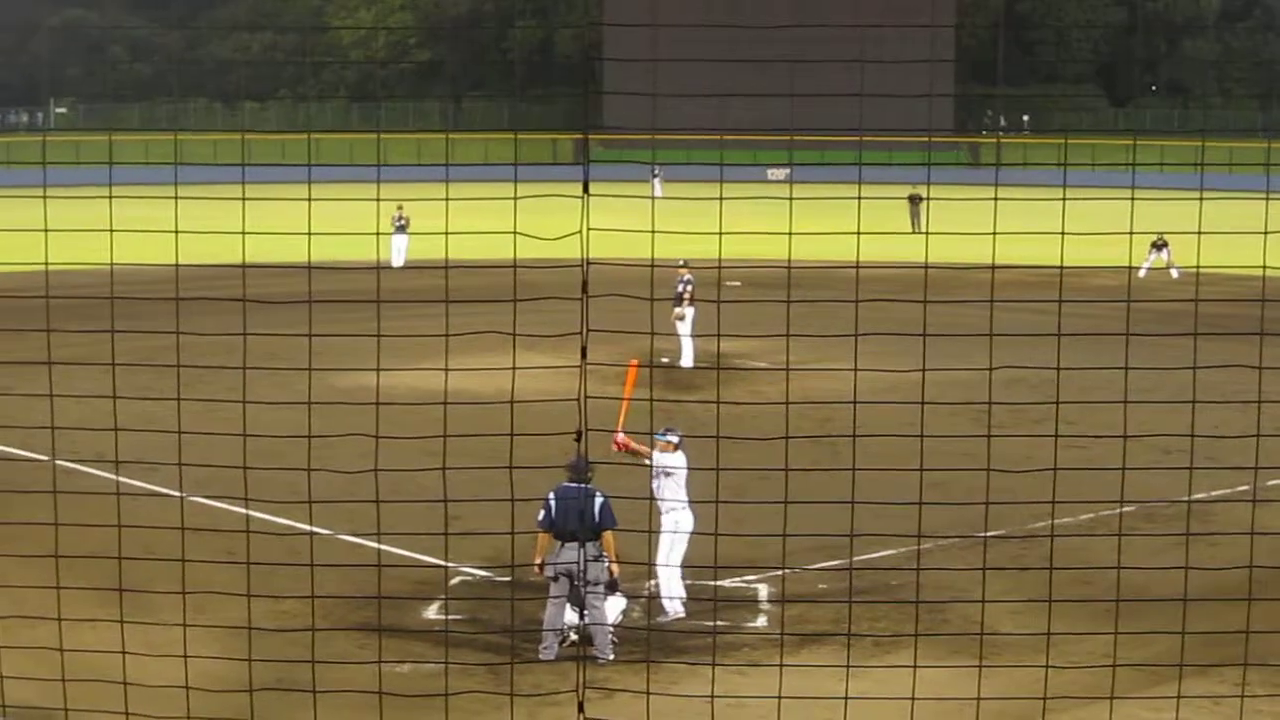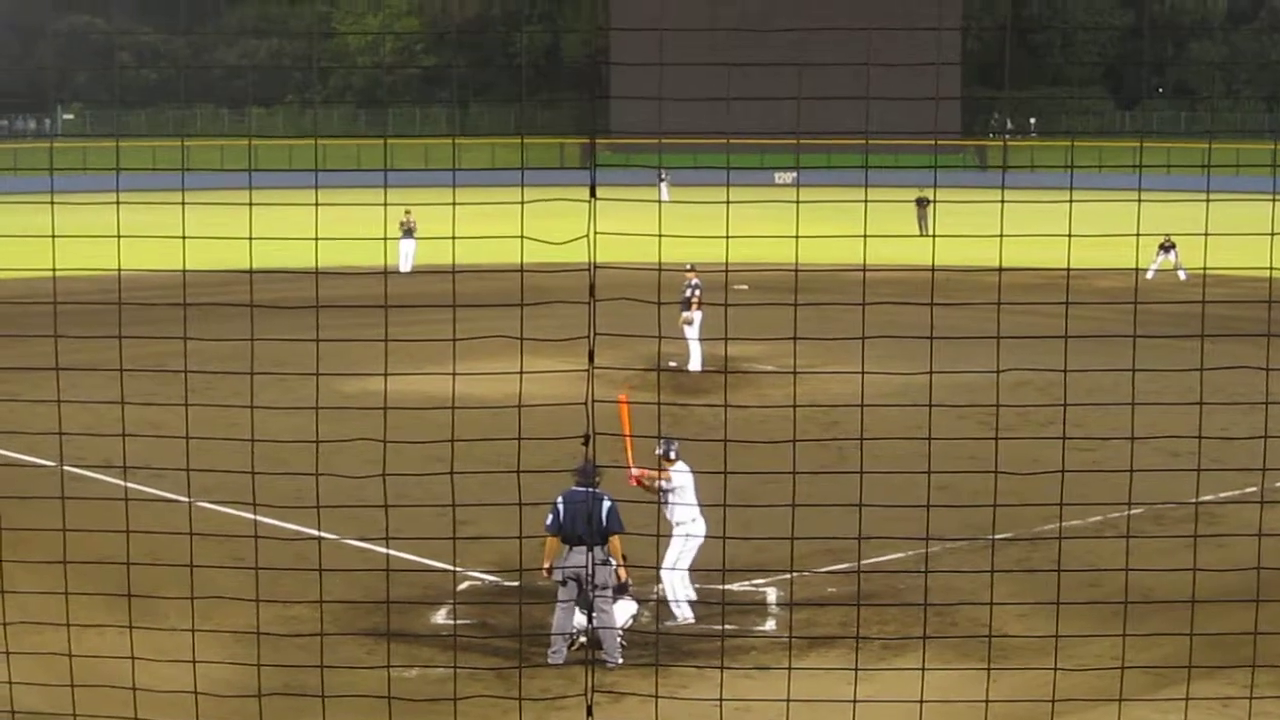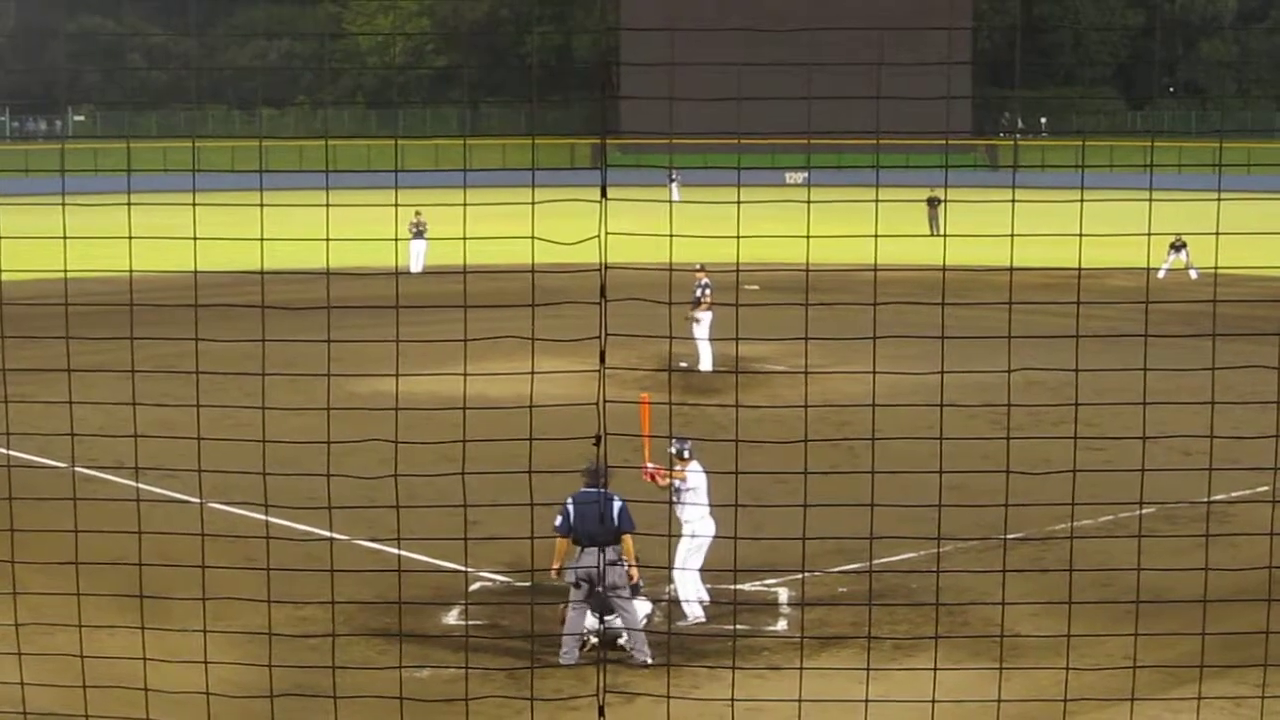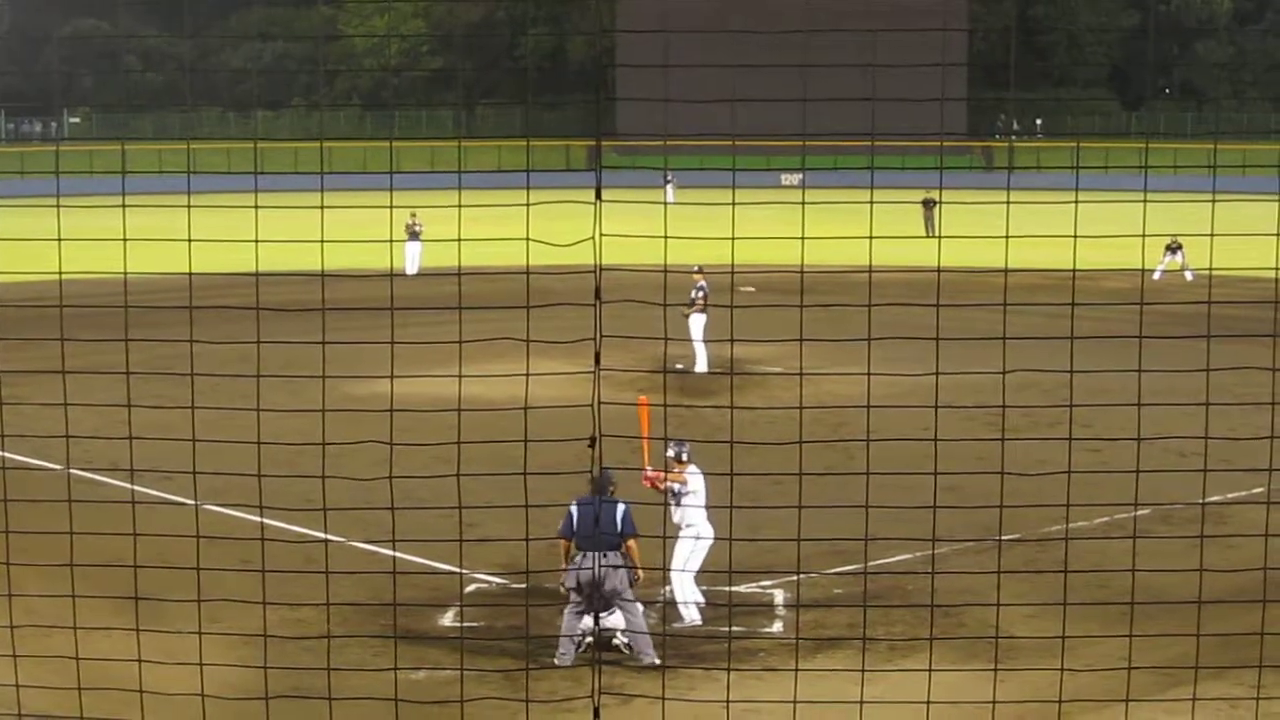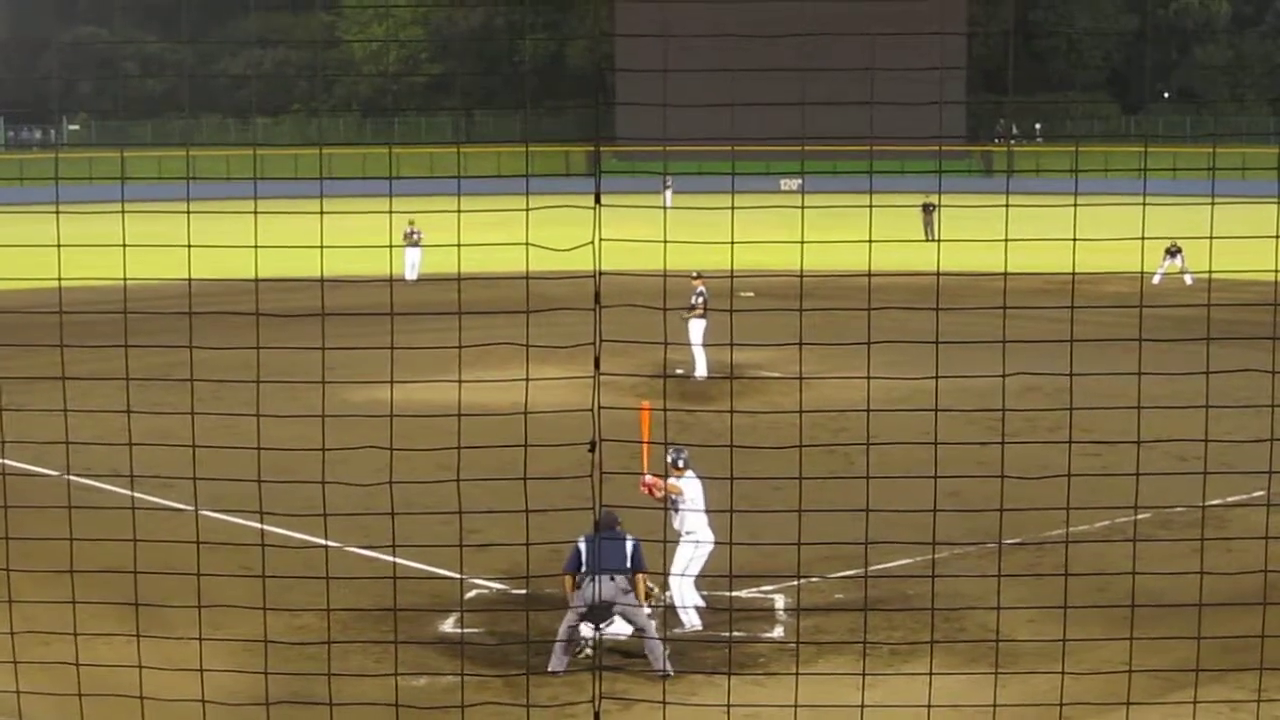
dt=1s
person 1, frame 1
left shoulder: (554, 495)
right shoulder: (597, 497)
left elbow: (544, 531)
right elbow: (607, 532)
left wrist: (539, 557)
right wrist: (612, 560)
left hip: (562, 554)
right hip: (590, 554)
left knee: (555, 602)
right knee: (595, 604)
left ankle: (548, 650)
right ankle: (603, 652)
person 1, frame 2
left shoulder: (562, 499)
right shoulder: (605, 501)
left elbow: (552, 535)
right elbow: (613, 537)
left wrist: (547, 562)
right wrist: (620, 565)
left hip: (570, 557)
right hip: (597, 559)
left knee: (564, 607)
right knee: (604, 608)
left ankle: (556, 655)
right ankle: (612, 656)
person 1, frame 3
left shoulder: (572, 502)
right shoulder: (616, 502)
left elbow: (562, 537)
right elbow: (626, 537)
left wrist: (557, 563)
right wrist: (633, 565)
left hip: (582, 560)
right hip: (609, 560)
left knee: (576, 608)
right knee: (626, 608)
left ankle: (567, 655)
right ankle: (641, 654)
person 1, frame 4
left shoulder: (576, 506)
right shoulder: (620, 507)
left elbow: (565, 540)
right elbow: (630, 542)
left wrist: (565, 563)
right wrist: (637, 567)
left hip: (583, 565)
right hip: (612, 565)
left knee: (573, 612)
right knee: (631, 611)
left ankle: (564, 657)
right ankle: (648, 656)
person 1, frame 5
left shoulder: (583, 542)
right shoulder: (629, 541)
left elbow: (569, 575)
right elbow: (639, 576)
left wrist: (572, 603)
right wrist: (641, 605)
left hip: (589, 588)
right hip: (619, 588)
left knee: (568, 624)
right knee: (645, 625)
left ankle: (557, 665)
right ankle: (663, 667)
person 2, frame 1
left shoulder: (676, 460)
right shoulder: (666, 456)
left elbow: (649, 454)
right elbow: (644, 454)
left wrist: (627, 442)
right wrist: (624, 446)
left hip: (677, 518)
right hip: (672, 516)
left knee: (665, 564)
right knee: (671, 561)
left ankle: (674, 609)
right ankle: (678, 598)
person 2, frame 2
left shoulder: (681, 471)
right shoulder: (668, 471)
left elbow: (663, 476)
right elbow: (656, 489)
left wrist: (641, 472)
right wrist: (640, 481)
left hip: (689, 528)
right hip: (682, 527)
left knee: (669, 570)
right knee: (676, 566)
left ankle: (684, 614)
right ankle: (687, 595)
person 2, frame 3
left shoulder: (695, 471)
right shoulder: (680, 469)
left elbow: (679, 476)
right elbow: (665, 483)
left wrist: (657, 470)
right wrist: (653, 475)
left hip: (697, 526)
right hip: (695, 525)
left knee: (681, 570)
right knee: (689, 566)
left ankle: (695, 613)
right ankle: (700, 597)
person 2, frame 4
left shoulder: (694, 475)
right shoulder: (676, 474)
left elbow: (681, 479)
right elbow: (665, 489)
left wrist: (657, 475)
right wrist: (653, 481)
left hip: (697, 531)
right hip: (687, 531)
left knee: (679, 572)
right knee: (680, 570)
left ankle: (691, 617)
right ankle: (696, 599)
person 2, frame 5
left shoulder: (691, 481)
right shoulder: (675, 479)
left elbow: (677, 491)
right elbow: (664, 497)
left wrist: (655, 482)
right wrist: (651, 489)
left hip: (697, 538)
right hip: (689, 537)
left knee: (677, 578)
right knee: (680, 575)
left ankle: (692, 622)
right ankle: (695, 602)
